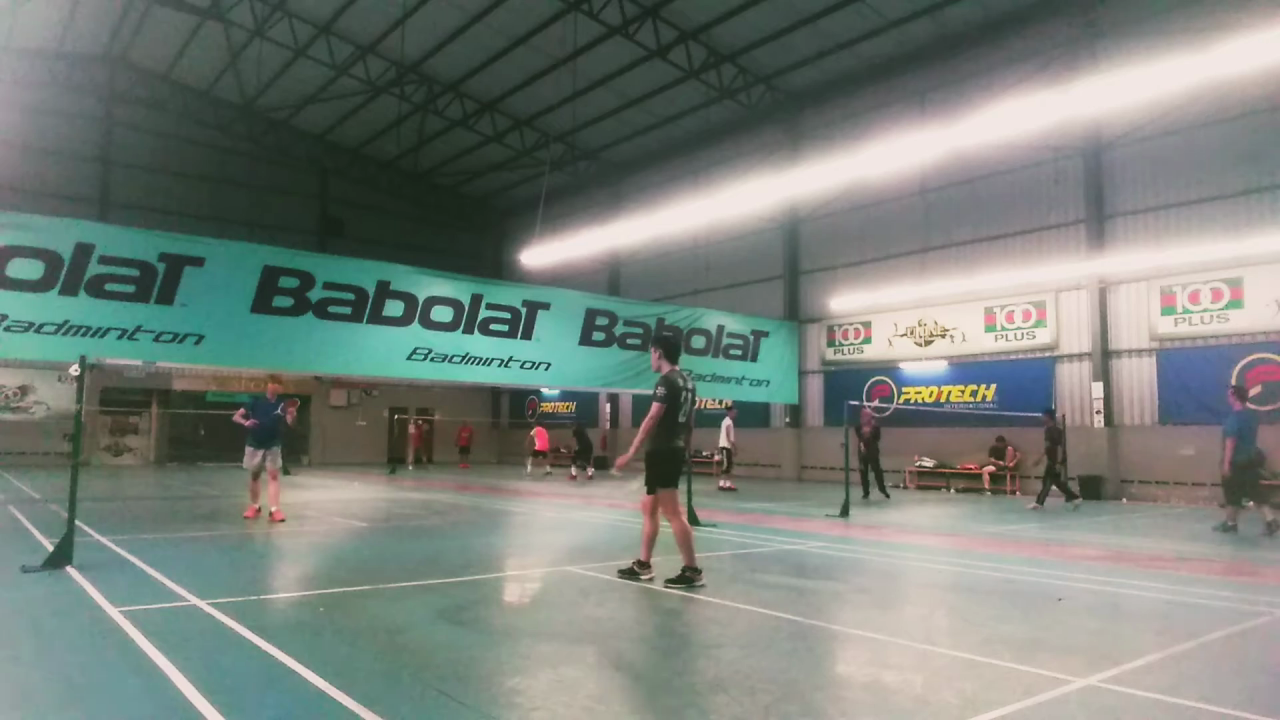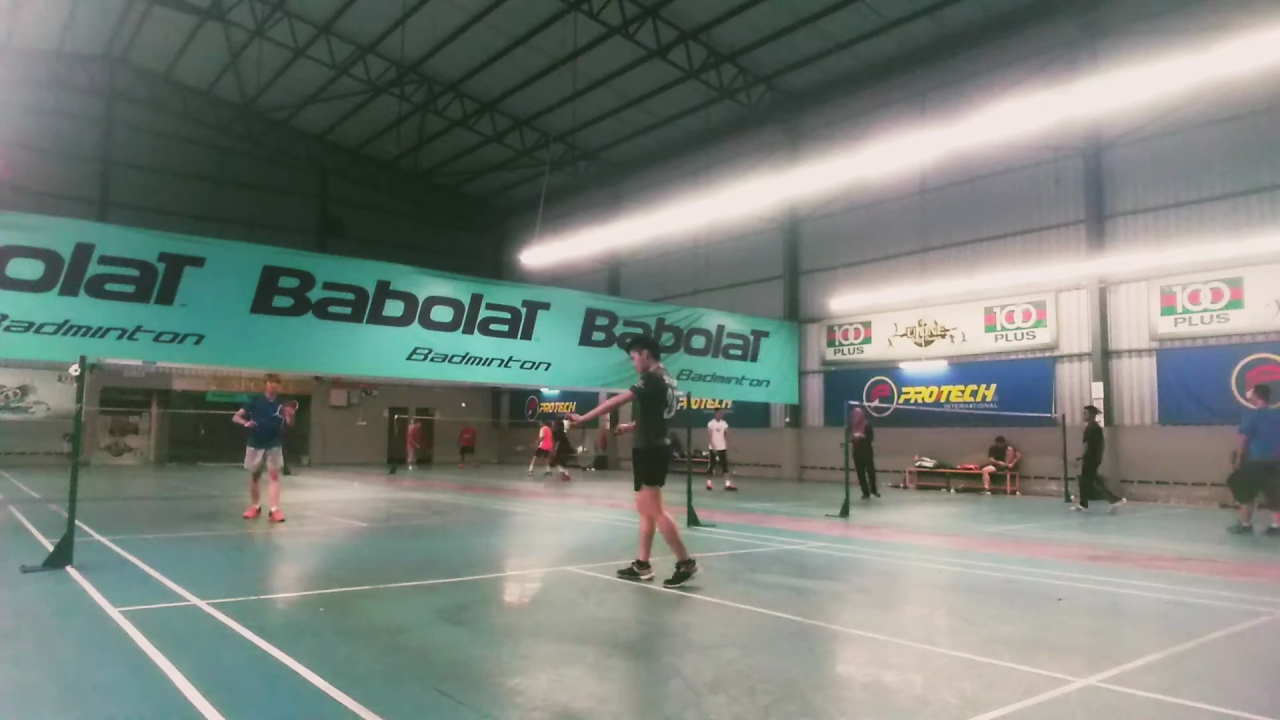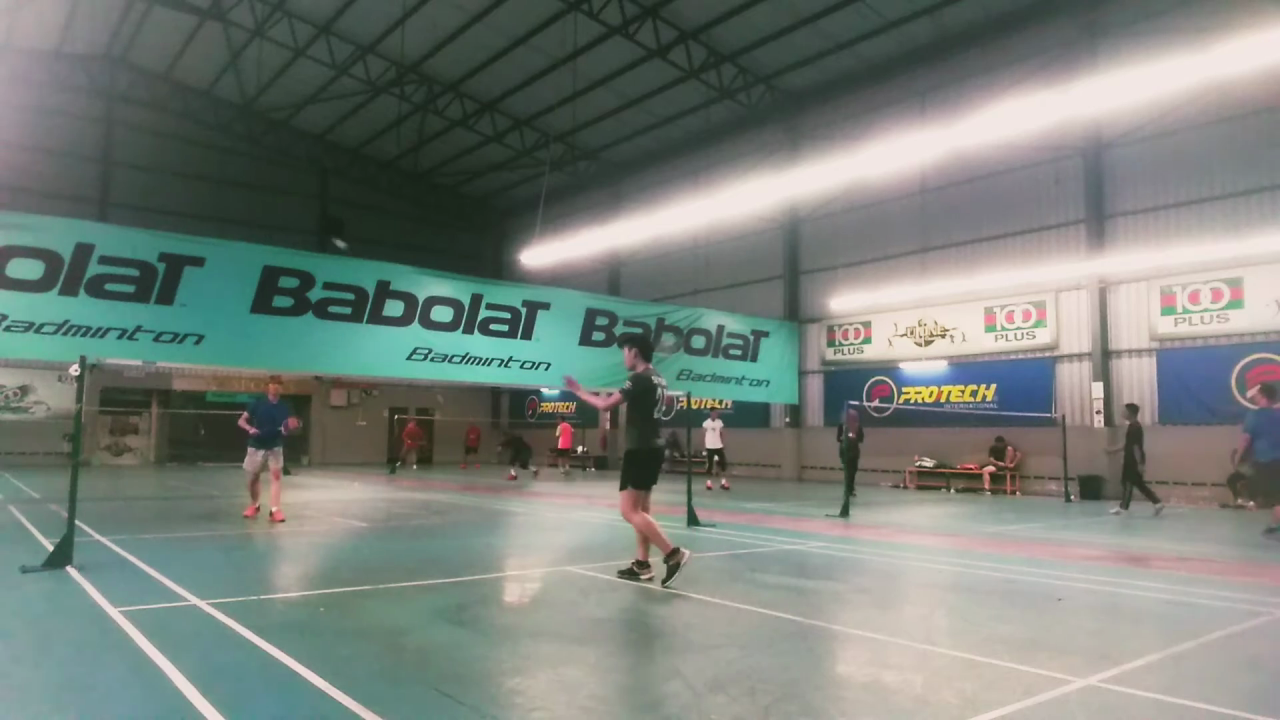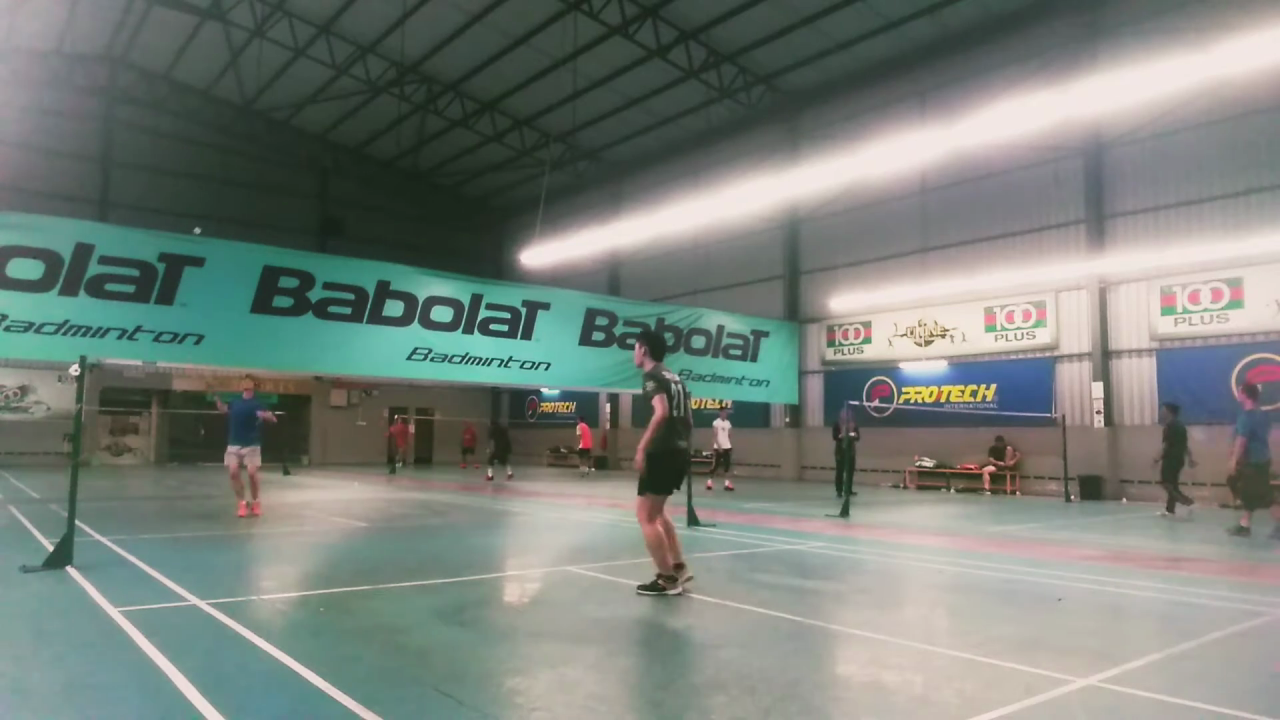
dt=0.4s
person 1, frame 1
left shoulder: (667, 382)
right shoulder: (685, 381)
left elbow: (652, 421)
right elbow: (686, 422)
left wrist: (630, 453)
right wrist: (683, 453)
left hip: (662, 453)
right hip: (674, 452)
left knee: (673, 513)
right knee: (649, 508)
left ankle: (692, 571)
right ankle: (643, 565)
person 1, frame 2
left shoulder: (652, 379)
right shoulder: (668, 380)
left elbow: (617, 402)
left wrist: (584, 418)
right wrist: (633, 426)
left hip: (649, 450)
right hip: (658, 449)
left knee: (655, 510)
right knee: (645, 509)
left ankle: (686, 563)
right ankle: (642, 565)
person 1, frame 3
left shoulder: (639, 379)
right shoulder: (657, 379)
left elbow: (607, 404)
left wrist: (579, 391)
left hip: (640, 450)
right hip: (653, 449)
left knee: (630, 511)
right knee: (641, 510)
left ankle: (673, 554)
right ankle: (642, 564)
person 1, frame 4
left shoulder: (653, 377)
right shoulder: (674, 377)
left elbow: (661, 413)
right elbow: (688, 419)
left wrist: (641, 449)
left hip: (663, 454)
right hip: (680, 452)
left knee: (646, 518)
right knee: (657, 512)
left ankle: (667, 579)
right ankle: (678, 566)
